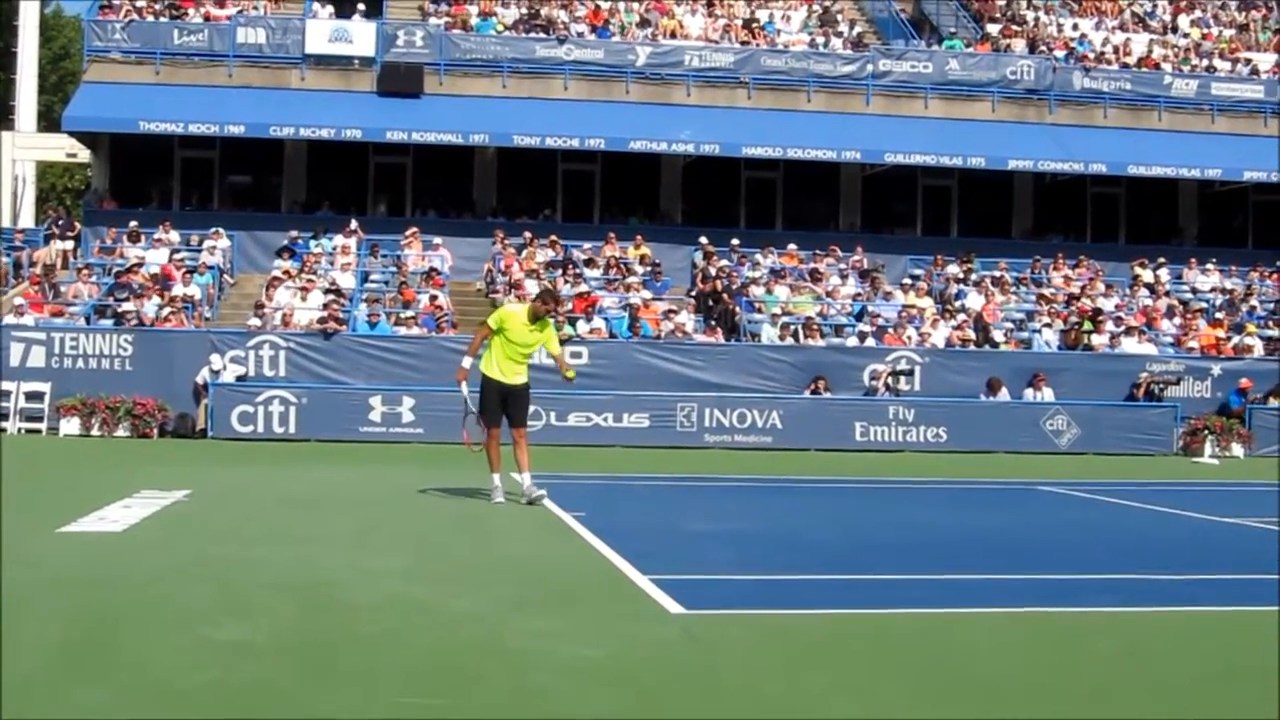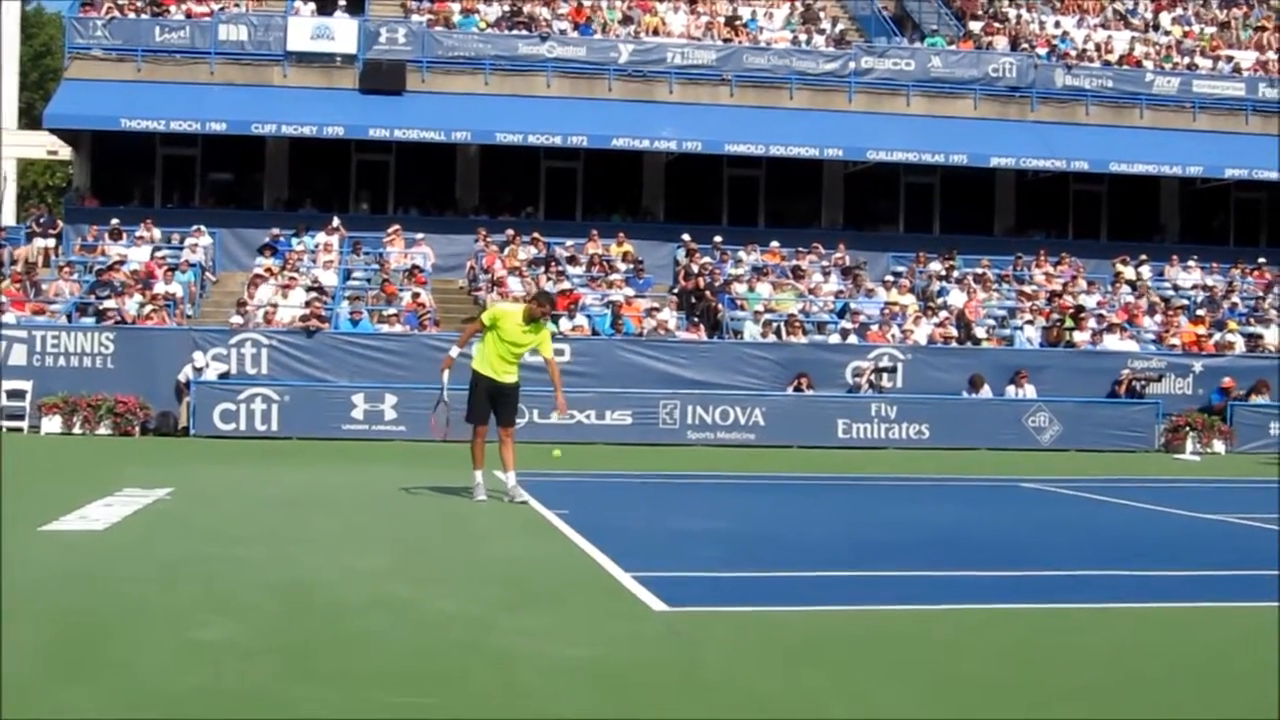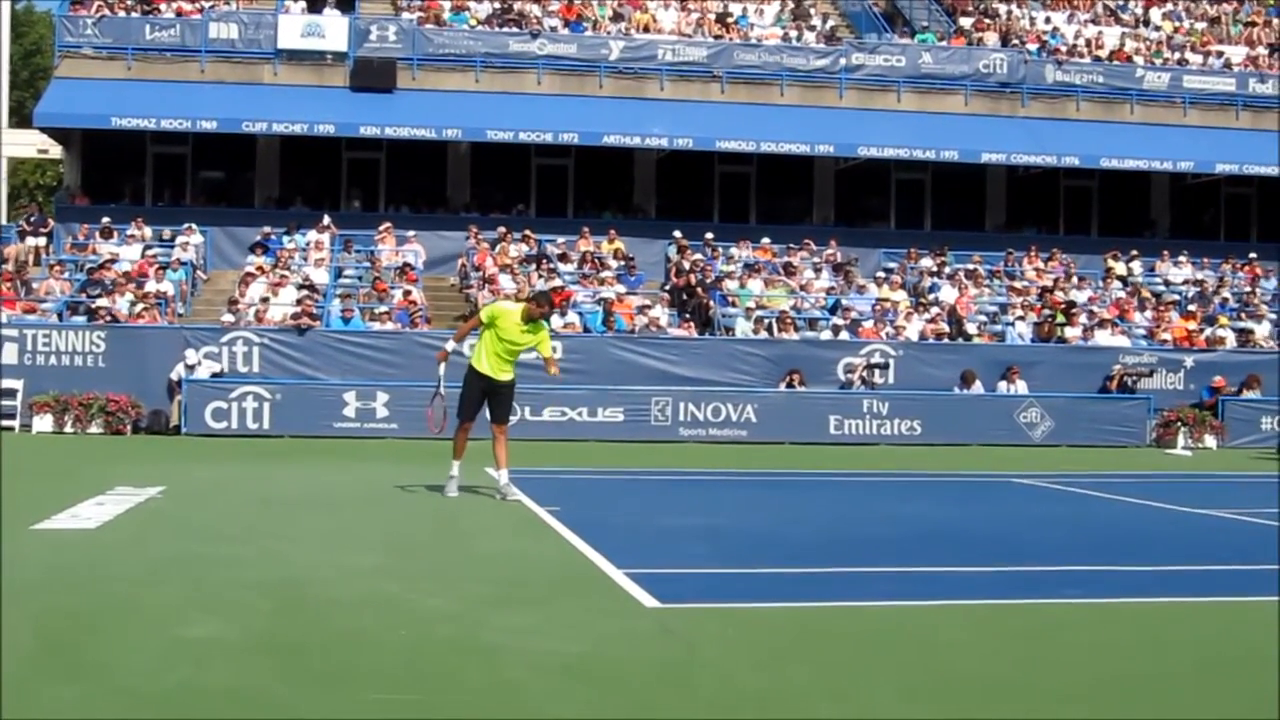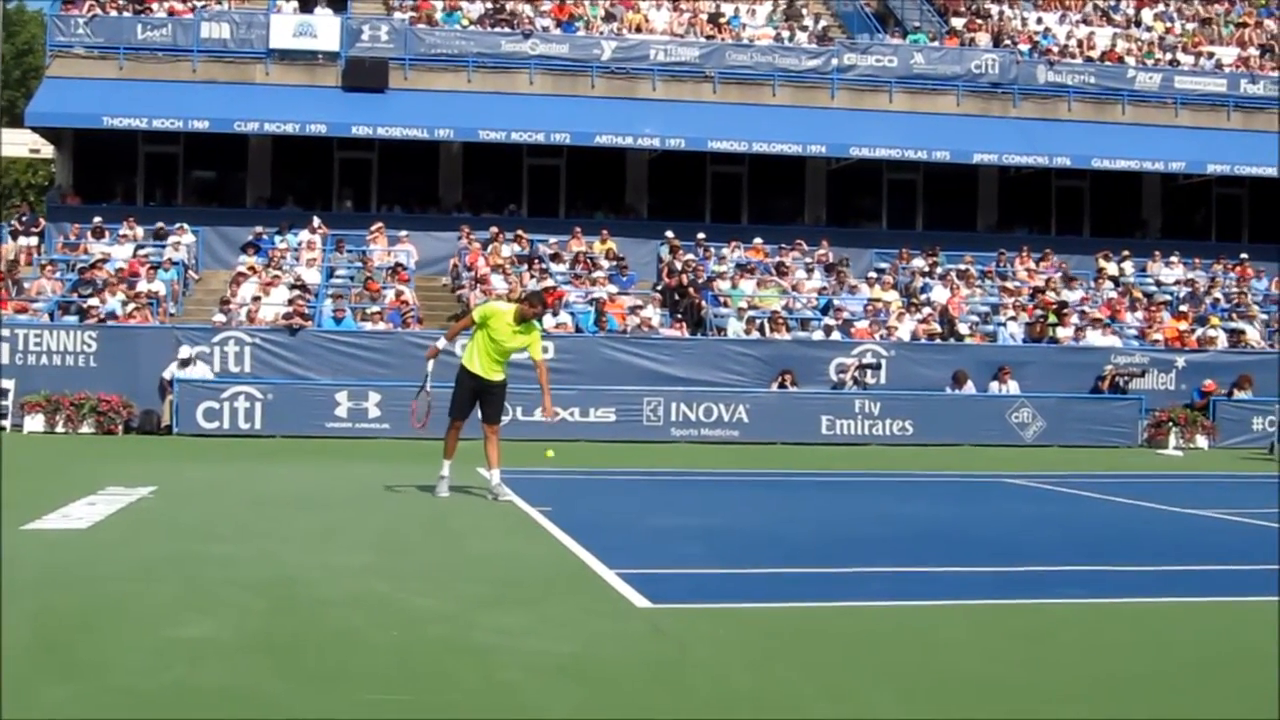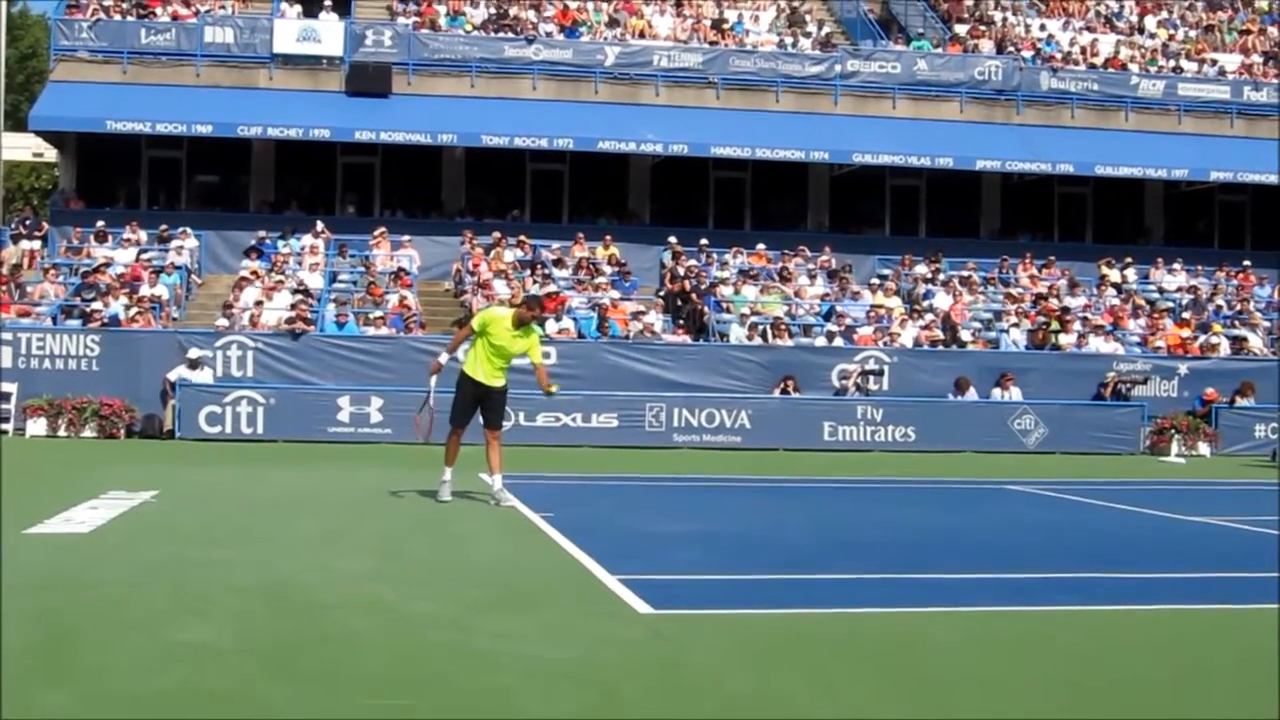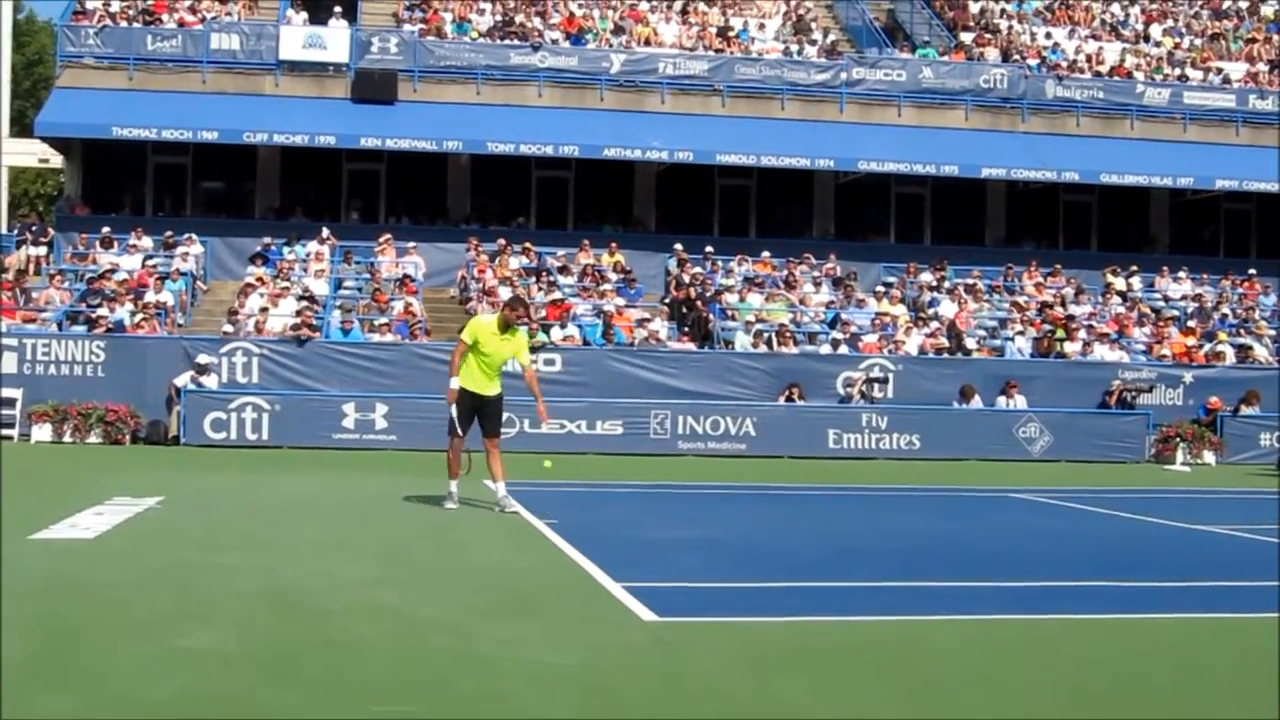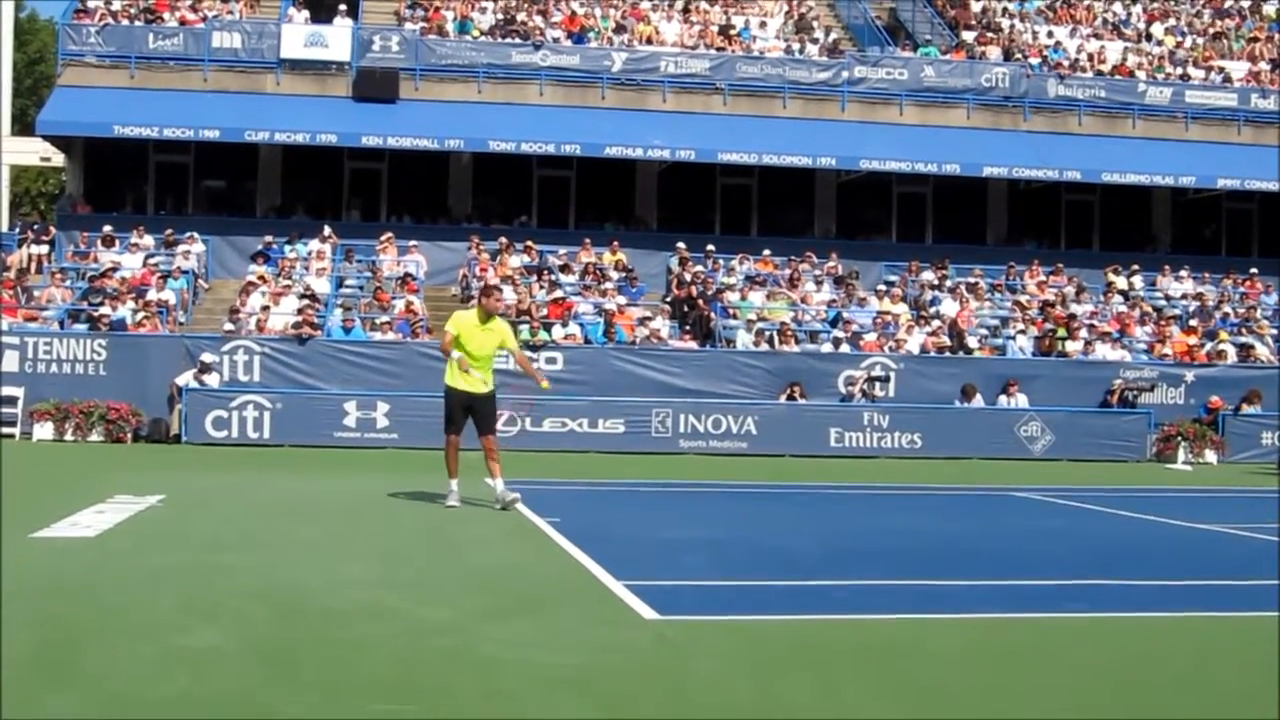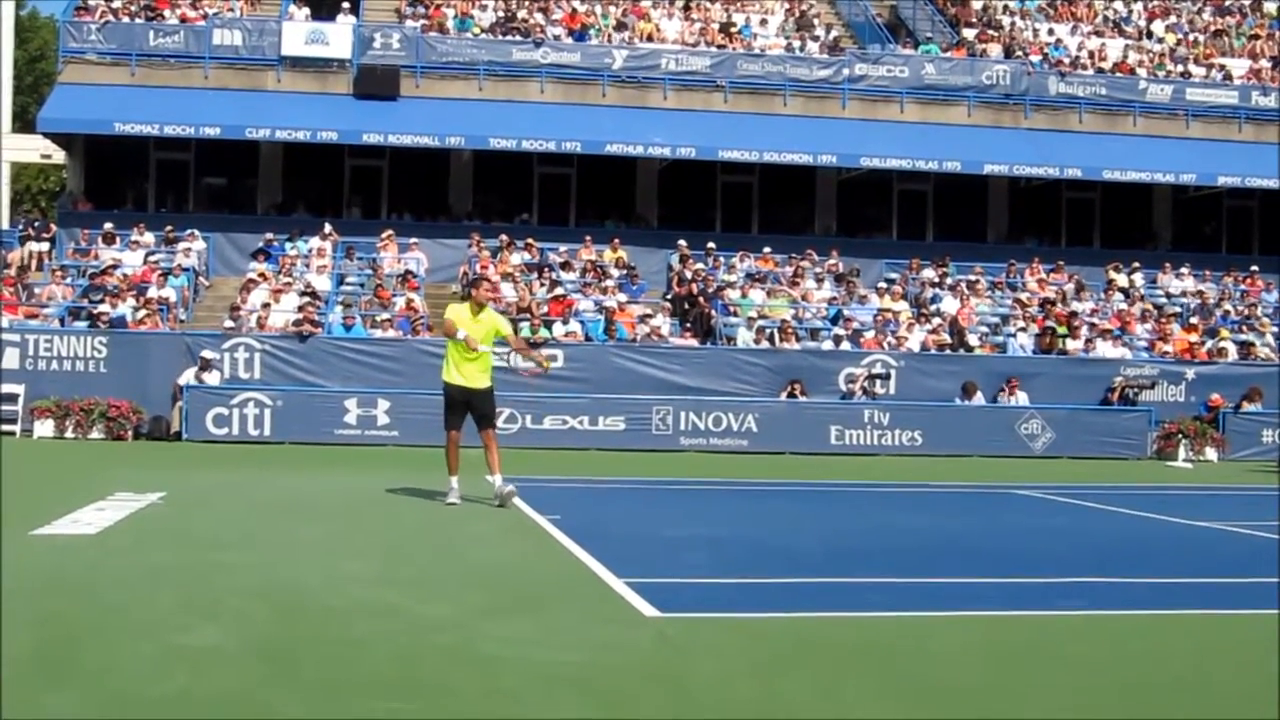
dt=0.3s
person 1, frame 1
left shoulder: (547, 328)
right shoulder: (508, 312)
left elbow: (557, 356)
right elbow: (481, 335)
left wrist: (566, 370)
right wrist: (465, 365)
left hip: (519, 383)
right hip: (493, 379)
left knee: (520, 434)
right knee: (493, 434)
left ankle: (527, 486)
right ankle: (496, 484)
person 1, frame 2
left shoulder: (542, 331)
right shoulder: (502, 310)
left elbow: (550, 362)
right elbow: (472, 329)
left wrist: (559, 392)
right wrist: (452, 355)
left hip: (509, 382)
right hip: (483, 376)
left knee: (507, 433)
right knee: (480, 430)
left ankle: (511, 485)
right ankle: (478, 481)
person 1, frame 3
left shoulder: (540, 331)
right shoulder: (501, 309)
left elbow: (549, 358)
right elbow: (470, 325)
left wrist: (552, 368)
right wrist: (448, 348)
left hip: (504, 380)
right hip: (478, 373)
left knee: (500, 431)
right knee: (465, 425)
left ankle: (504, 482)
right ankle: (454, 474)
person 1, frame 4
left shoulder: (532, 332)
right shoulder: (494, 309)
left elbow: (540, 365)
right elbow: (462, 324)
left wrist: (546, 397)
right wrist: (439, 346)
left hip: (496, 380)
right hip: (470, 373)
left knee: (492, 430)
right knee: (456, 424)
left ankle: (495, 482)
right ankle: (444, 475)
person 1, frame 5
left shoulder: (531, 336)
right shoulder: (493, 315)
left elbow: (538, 366)
right elbow: (464, 333)
left wrist: (546, 385)
right wrist: (443, 358)
left hip: (496, 386)
right hip: (470, 379)
left knee: (494, 436)
right knee: (457, 430)
left ankle: (497, 488)
right ankle: (446, 479)
person 1, frame 6
left shoulder: (519, 338)
right shoulder: (479, 323)
left elbow: (528, 371)
right elbow: (458, 353)
left wrist: (539, 402)
right wrist: (453, 384)
left hip: (492, 394)
right hip: (466, 390)
left knee: (493, 444)
right knee: (457, 441)
left ankle: (502, 495)
right ankle: (452, 491)
person 1, frame 7
left shoulder: (501, 327)
right shoulder: (460, 318)
left elbow: (518, 355)
right elbow: (444, 344)
left wrist: (537, 376)
right wrist: (457, 356)
left hip: (484, 391)
right hip: (457, 388)
left knee: (489, 441)
right knee: (452, 439)
left ankle: (500, 491)
right ankle: (453, 489)
person 1, frame 8
left shoulder: (494, 318)
right shoulder: (454, 310)
left elbow: (513, 340)
right elbow: (448, 329)
left wrist: (535, 356)
right wrist: (464, 336)
left hip: (482, 385)
right hip: (455, 384)
left knee: (489, 435)
right knee: (453, 435)
left ankle: (499, 487)
right ankle: (453, 486)
